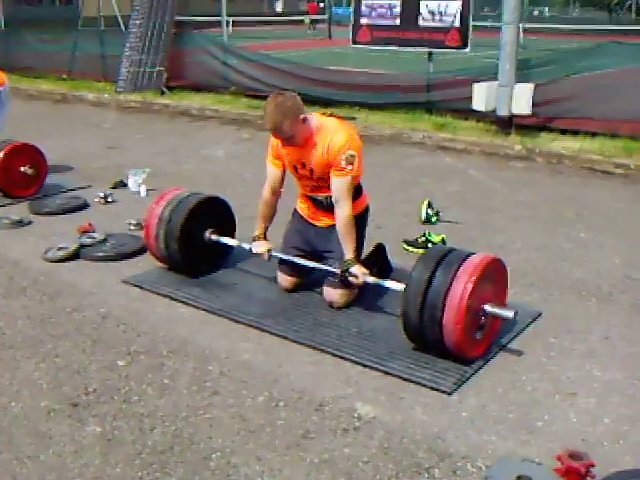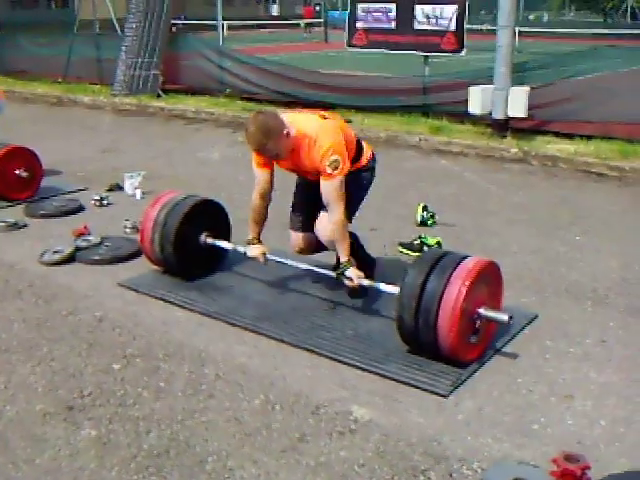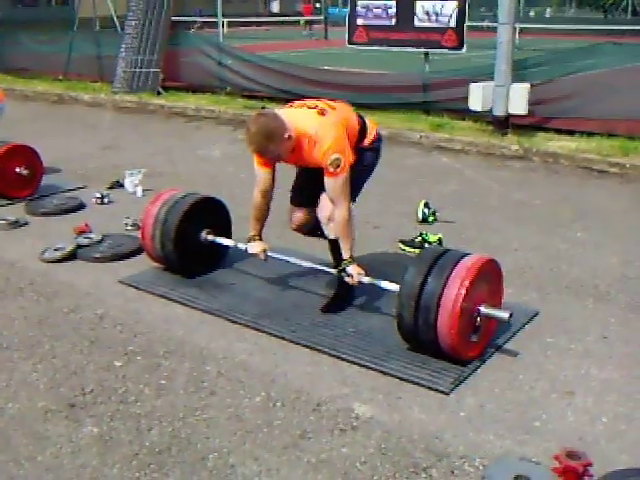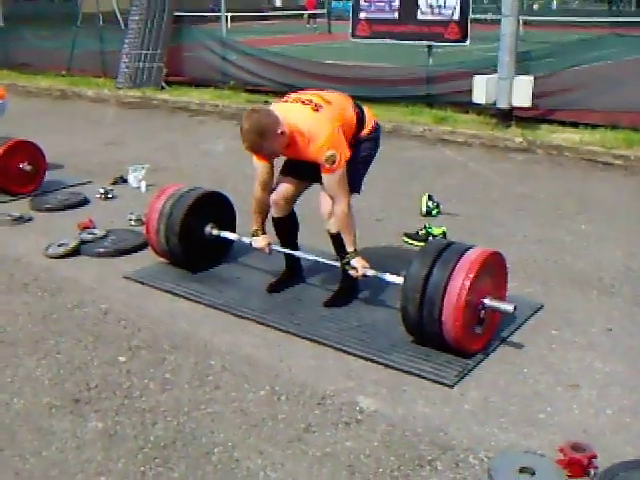
dt=0.3s
person 1, frame 1
left shoulder: (339, 140)
right shoulder: (280, 138)
left elbow: (342, 205)
right elbow: (271, 190)
left wrist: (351, 261)
right wrist: (260, 236)
left hip: (344, 218)
right hip: (307, 214)
left knee: (336, 297)
right knee: (287, 283)
left ankle: (375, 259)
right ankle: (323, 260)
person 1, frame 2
left shoulder: (324, 142)
right shoulder: (266, 139)
left elbow: (335, 208)
right elbow: (261, 195)
left wrist: (347, 263)
right wrist: (254, 240)
left hip: (355, 168)
right hip: (312, 173)
left knee: (325, 232)
right knee: (300, 244)
left ankle: (361, 260)
right ankle: (346, 245)
person 1, frame 3
left shoulder: (325, 140)
right shoulder: (268, 136)
left elbow: (341, 206)
right elbow: (263, 192)
left wrist: (349, 261)
right wrist: (255, 237)
left hip: (361, 145)
right hip: (315, 155)
left knee: (327, 213)
right knee: (299, 221)
left ankle: (345, 286)
right ankle: (341, 243)
person 1, frame 4
left shoulder: (321, 136)
right shoulder: (265, 130)
left elbow: (340, 202)
right elbow: (262, 186)
left wrist: (352, 254)
right wrist: (258, 231)
left hip: (358, 134)
left knee: (328, 209)
right knee: (279, 199)
left ankle: (349, 280)
right ankle: (293, 268)
